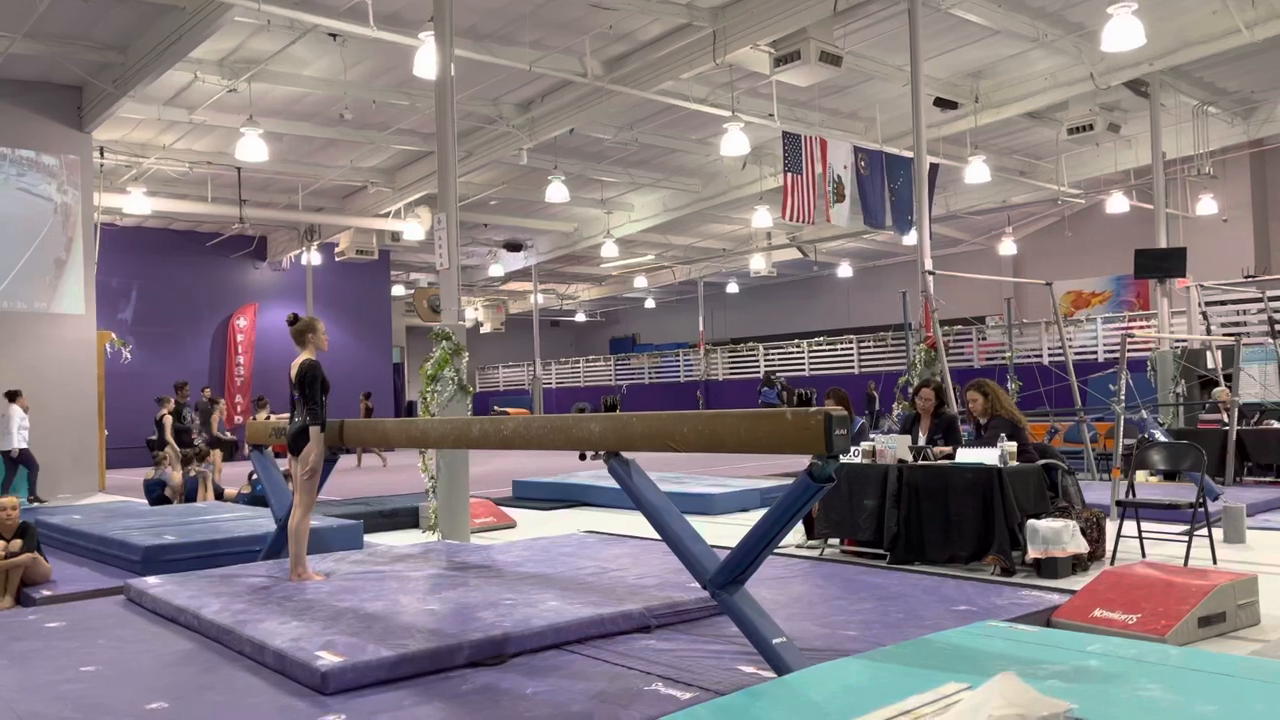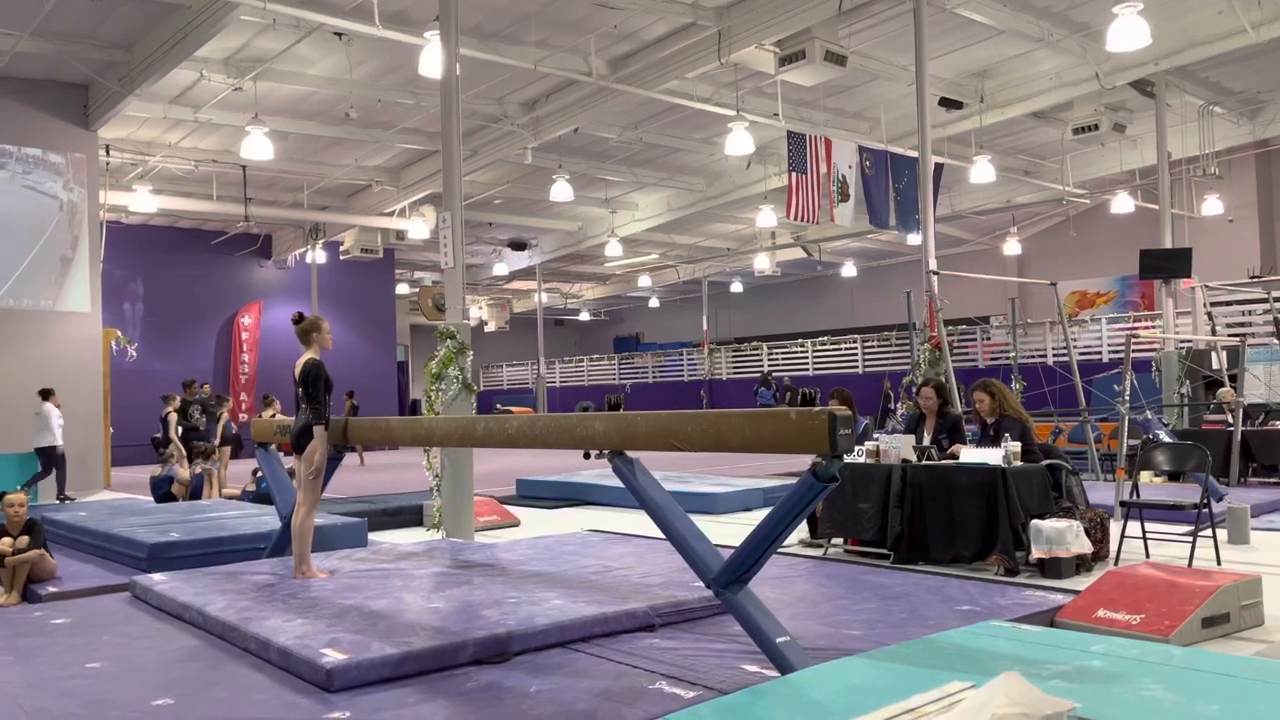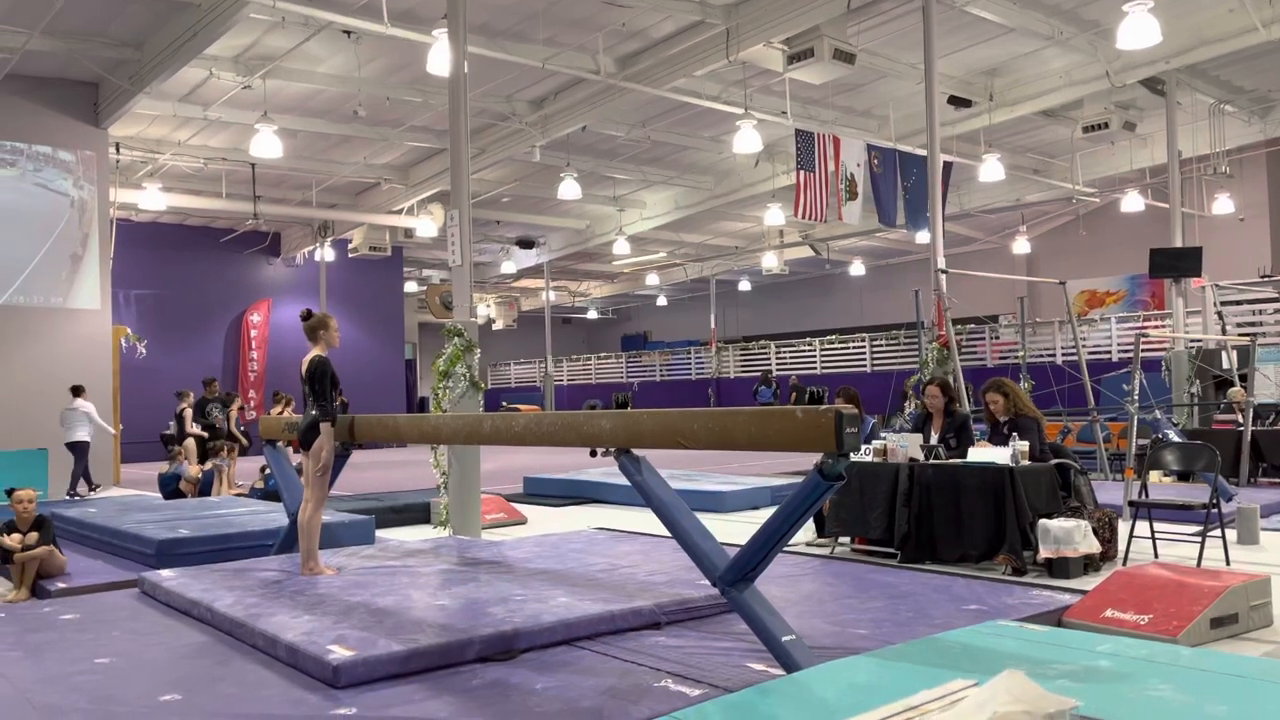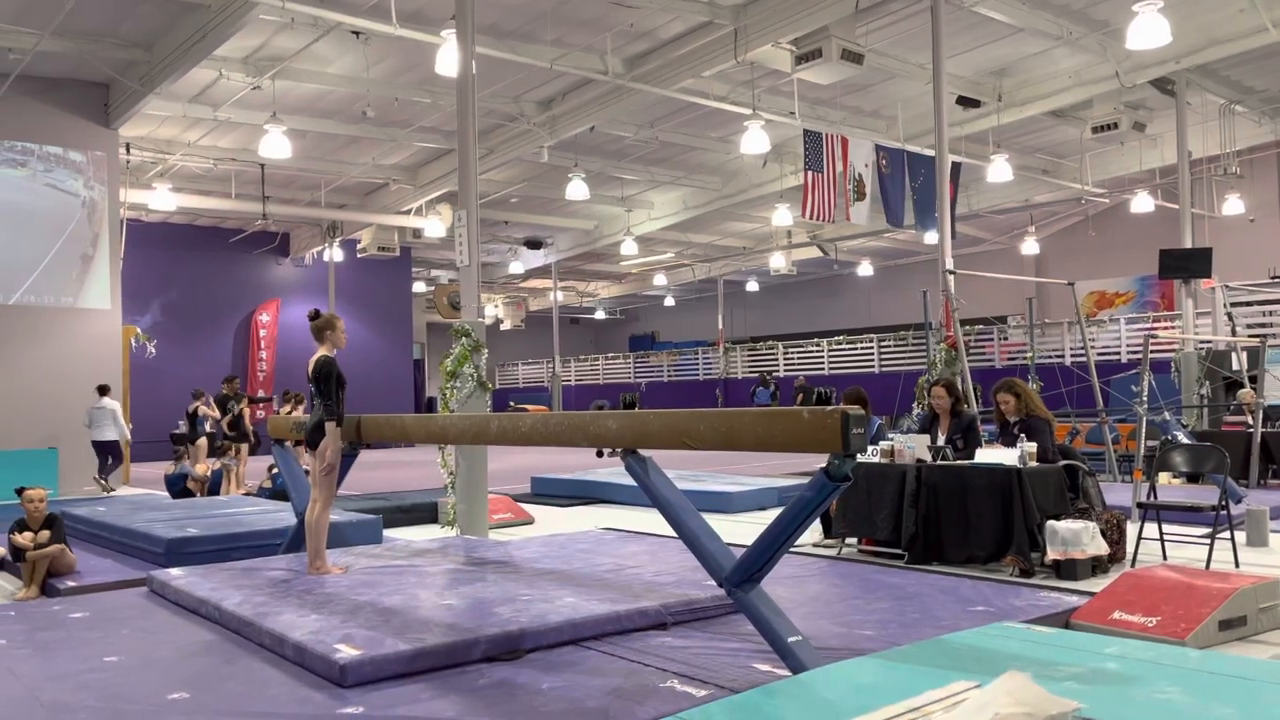
dt=0.3s
person 1, frame 1
left shoulder: (294, 366)
right shoulder: (312, 366)
right elbow: (314, 410)
left wrist: (290, 447)
right wrist: (316, 450)
left hip: (295, 434)
right hip: (308, 436)
left knee: (298, 505)
right knee: (305, 506)
left ankle: (295, 567)
right ankle: (300, 570)
person 1, frame 2
left shoulder: (299, 365)
right shoulder: (316, 366)
right elbow: (318, 409)
right wrist: (321, 450)
left hip: (298, 432)
right hip: (311, 435)
left knee: (301, 502)
right knee: (309, 504)
left ankle: (300, 564)
right ankle: (304, 568)
person 1, frame 3
left shoulder: (306, 361)
right shoulder: (322, 362)
right elbow: (324, 406)
right wrist: (327, 447)
left hip: (305, 429)
right hip: (318, 432)
left knee: (308, 499)
right knee: (317, 501)
left ankle: (306, 561)
right ankle: (312, 564)
person 1, frame 4
left shoulder: (313, 362)
right shoulder: (328, 363)
right elbow: (330, 407)
right wrist: (332, 446)
left hip: (312, 429)
right hip: (324, 432)
left knee: (315, 499)
right knee: (325, 500)
left ankle: (313, 560)
right ankle: (319, 563)
